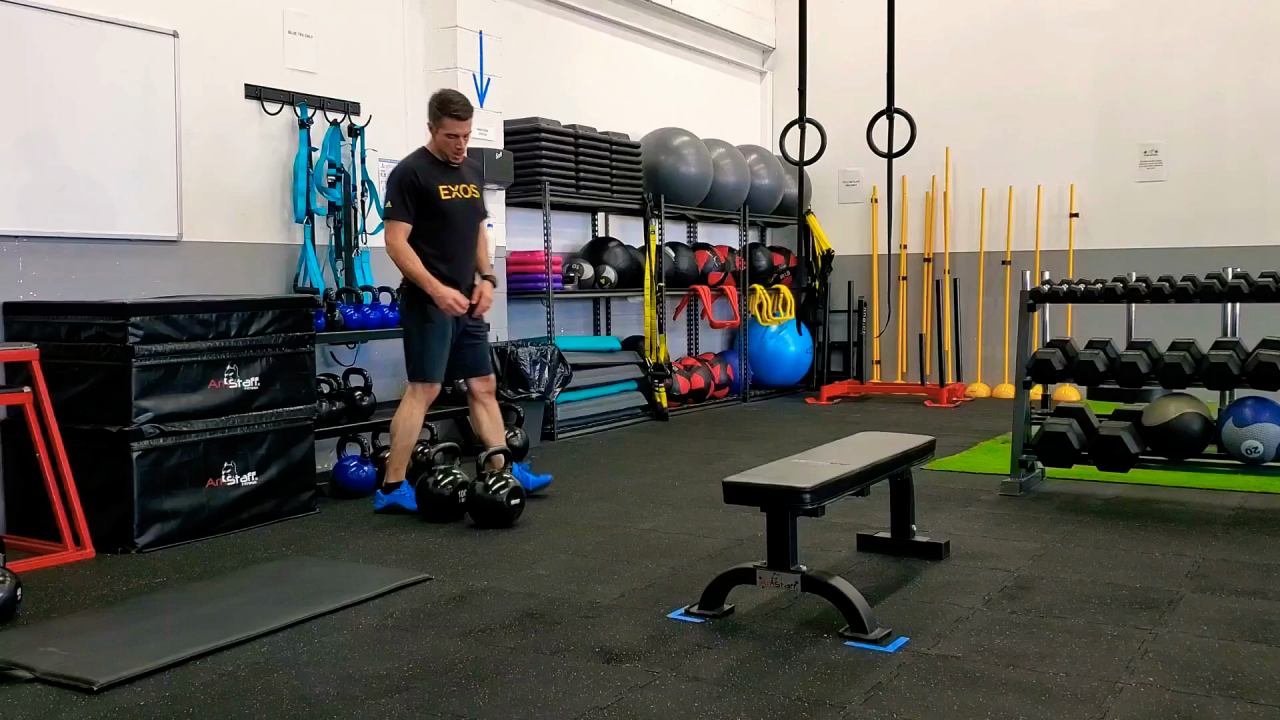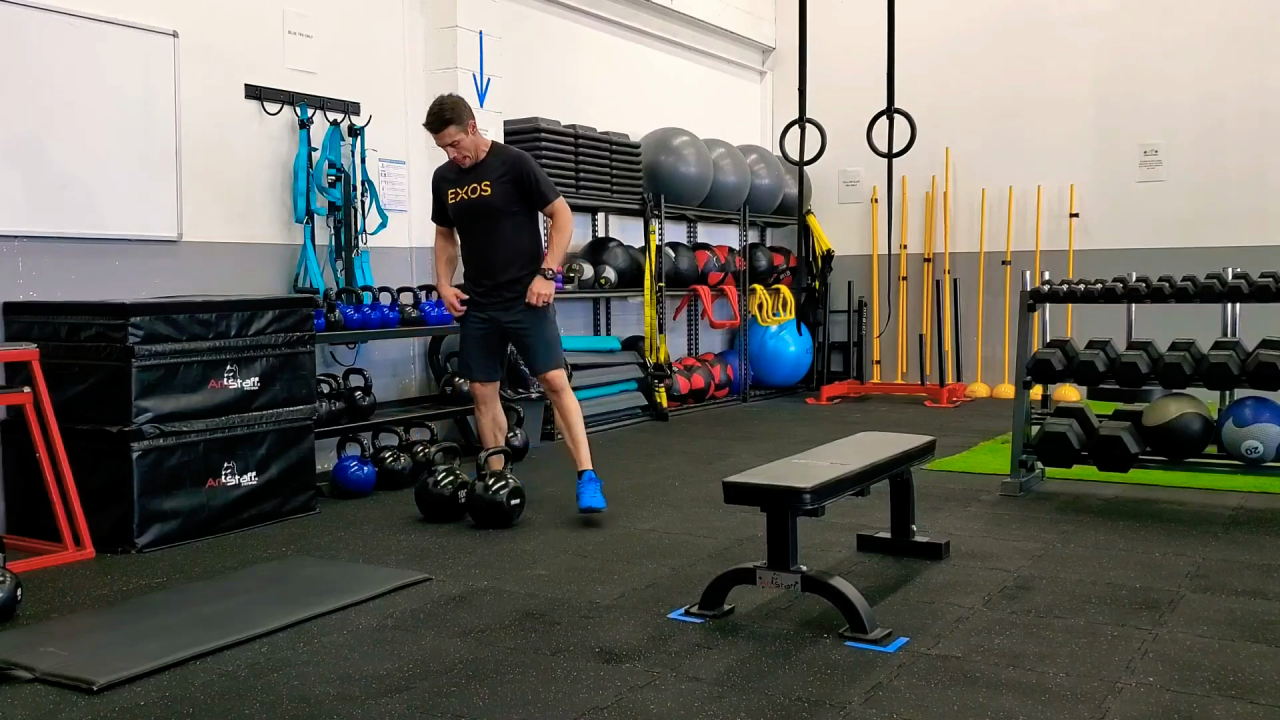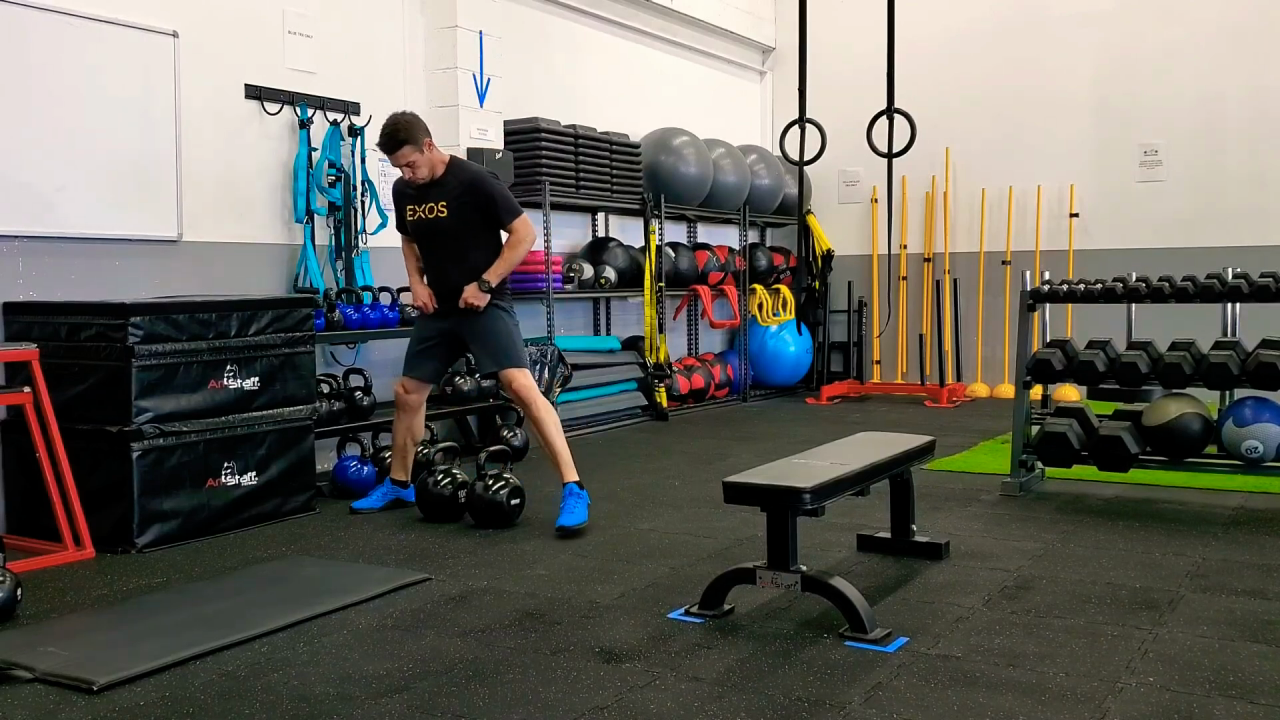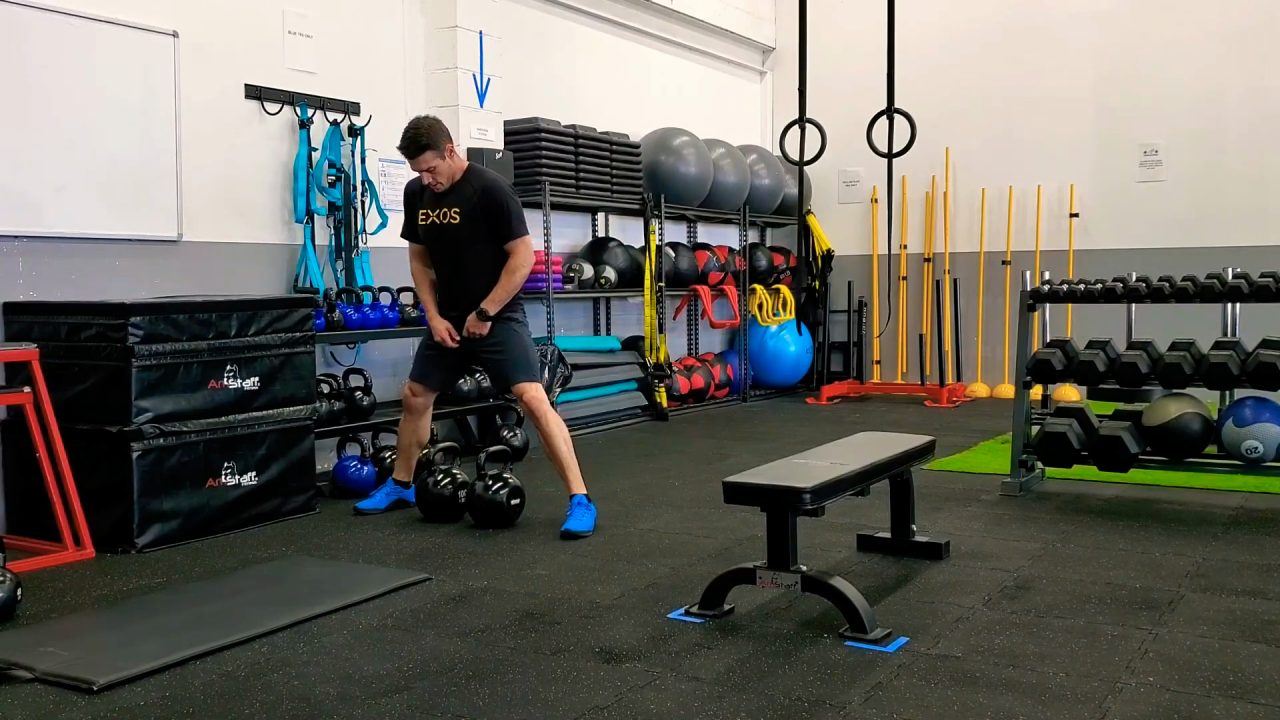
dt=1s
person 1, frame 1
left shoulder: (471, 172)
right shoulder: (411, 172)
right elbow: (396, 242)
left wrist: (486, 278)
right wrist: (435, 290)
left hip: (464, 302)
right hip: (428, 305)
left knee: (484, 387)
right knee: (423, 391)
right ankle: (391, 487)
person 1, frame 2
left shoulder: (515, 164)
right shoulder: (444, 178)
left elbow: (561, 217)
right elbow: (445, 235)
left wrist: (546, 274)
right wrist: (444, 282)
left hip: (527, 297)
right hip: (478, 303)
left knee: (555, 381)
right knee: (483, 391)
left ankle: (587, 478)
person 1, frame 3
left shoulder: (474, 181)
right shoulder: (403, 190)
left elbow: (523, 235)
left wrist: (485, 284)
right wrist: (416, 280)
left hip: (484, 304)
right hip: (440, 308)
left knee: (521, 386)
right knee: (407, 394)
left ankle: (573, 489)
right ankle: (399, 485)
person 1, frame 4
left shoulder: (490, 189)
right shoulder: (416, 193)
left elbow: (523, 257)
left wrist: (485, 313)
right wrist: (433, 315)
left hip: (498, 316)
right hip: (449, 319)
left knee: (533, 399)
right knee: (415, 397)
left ankle: (580, 502)
right ankle: (400, 486)
